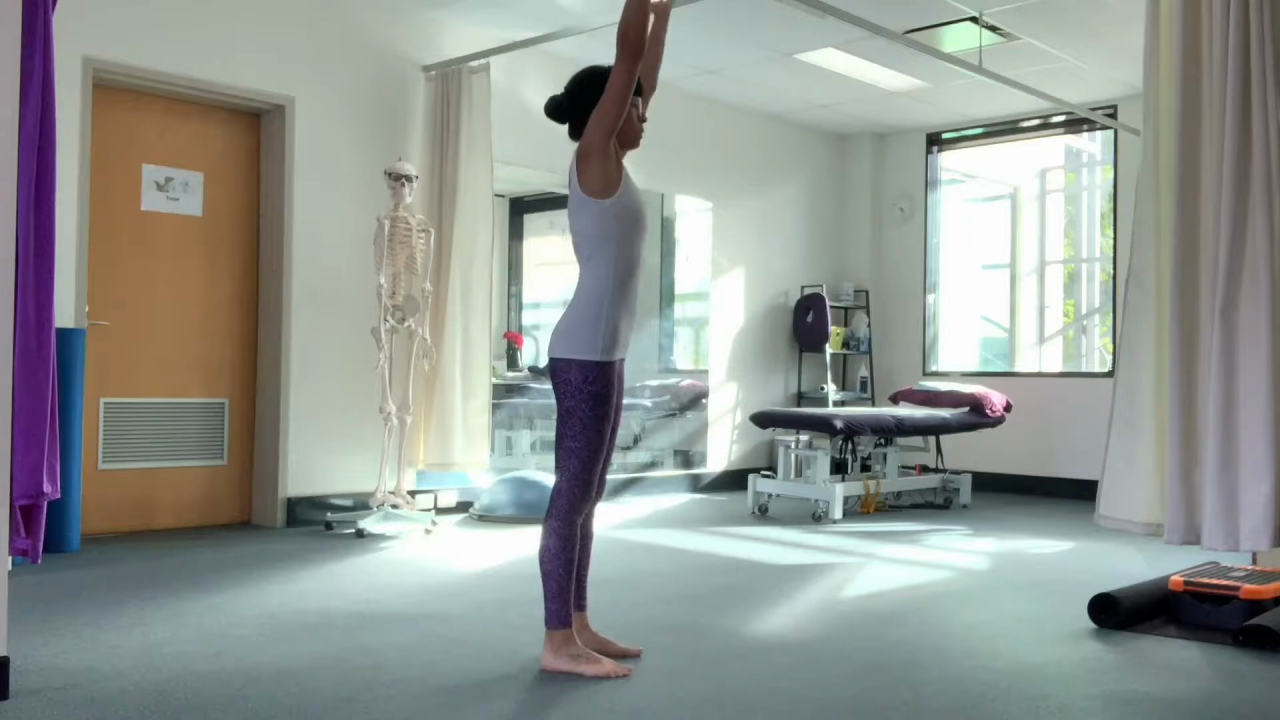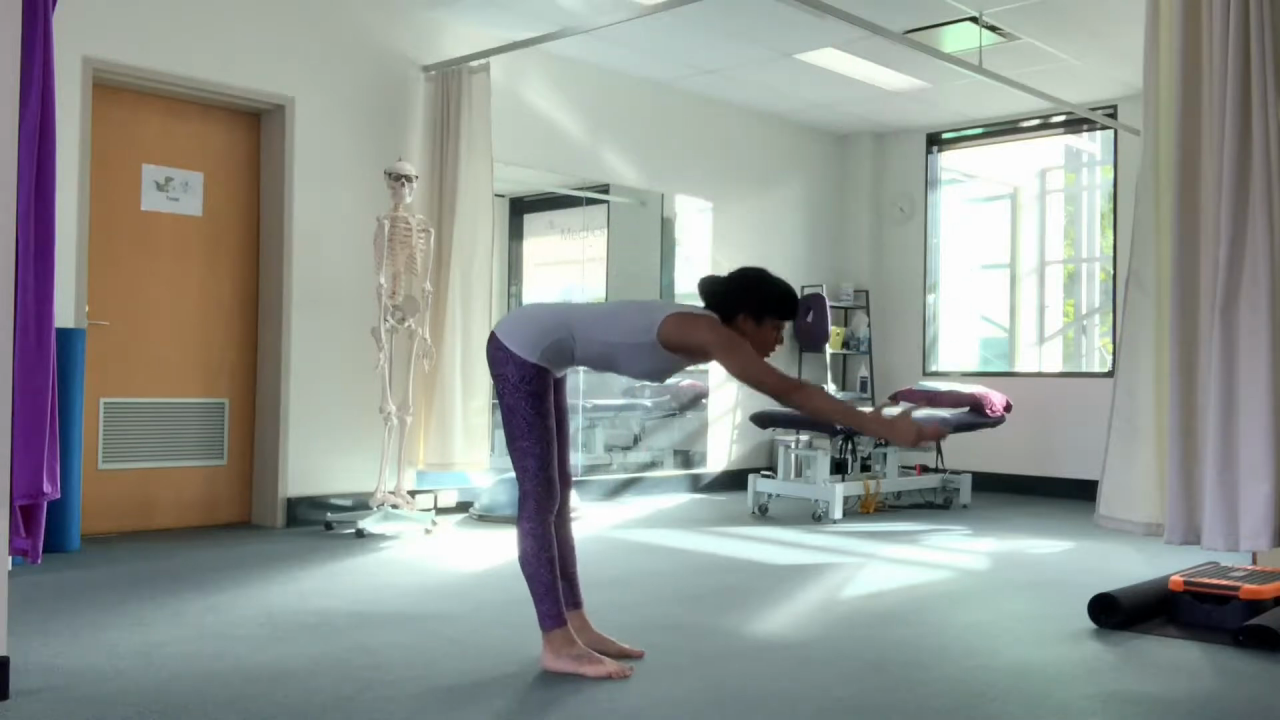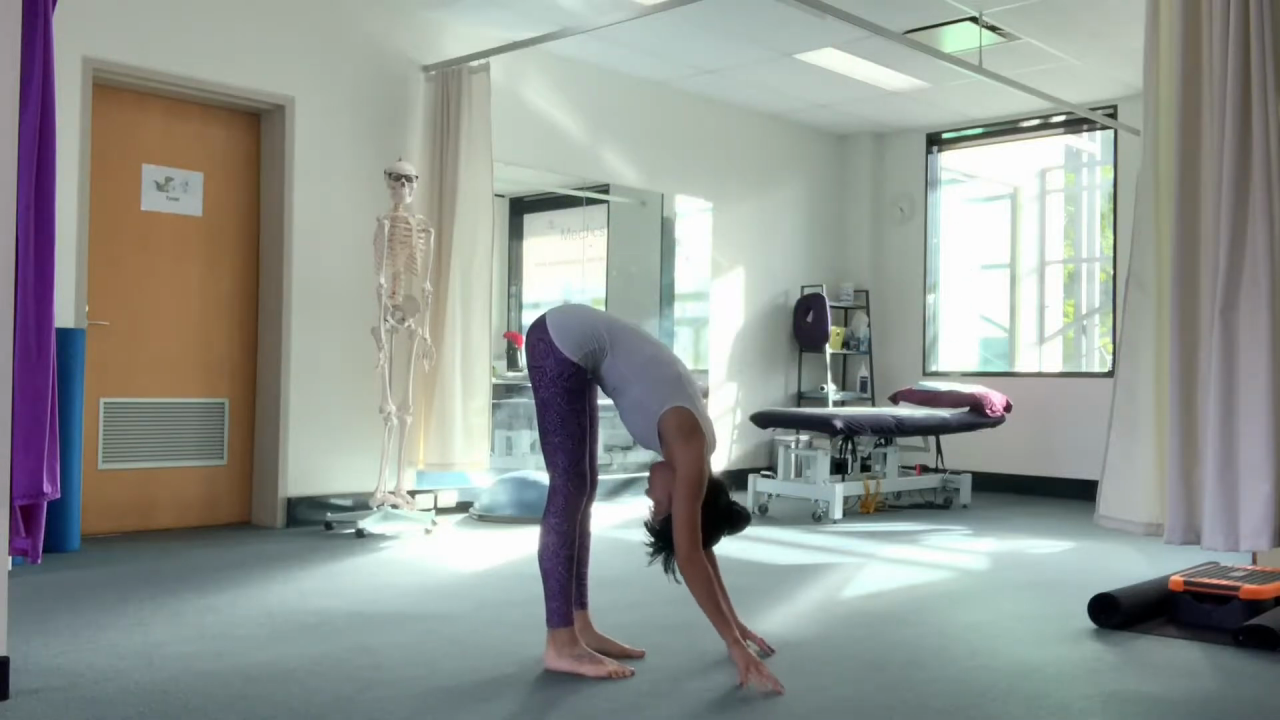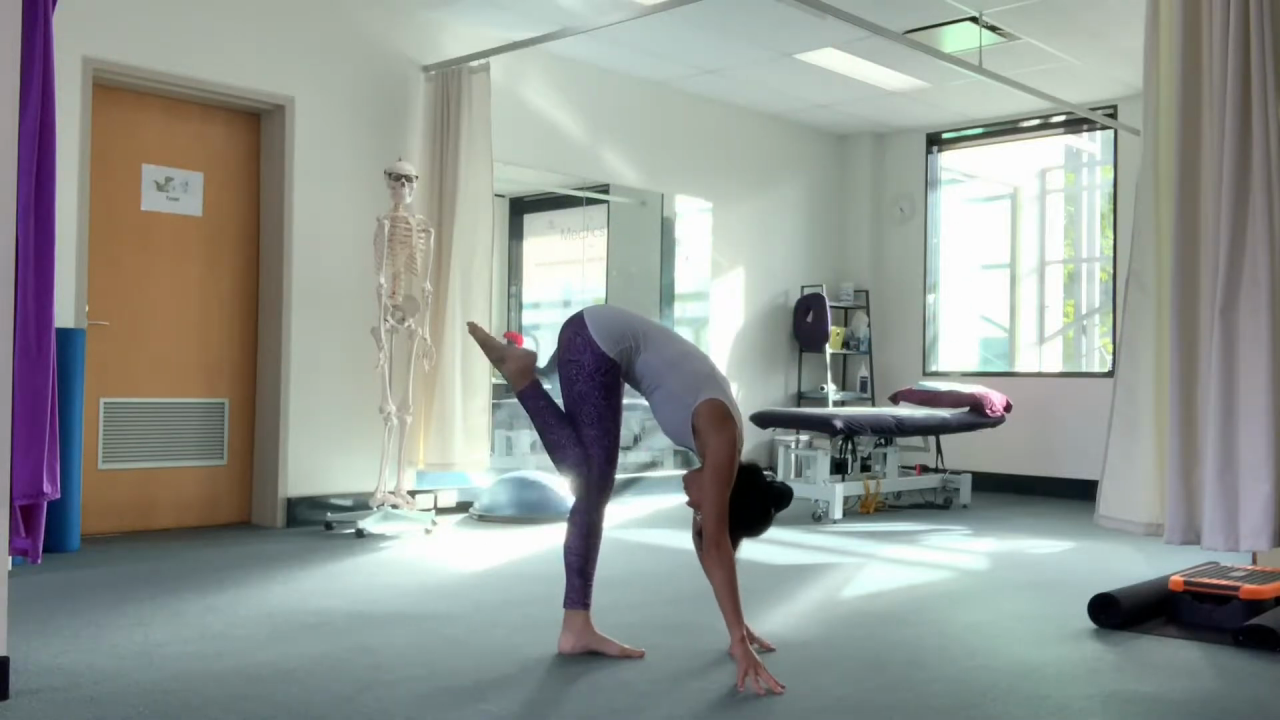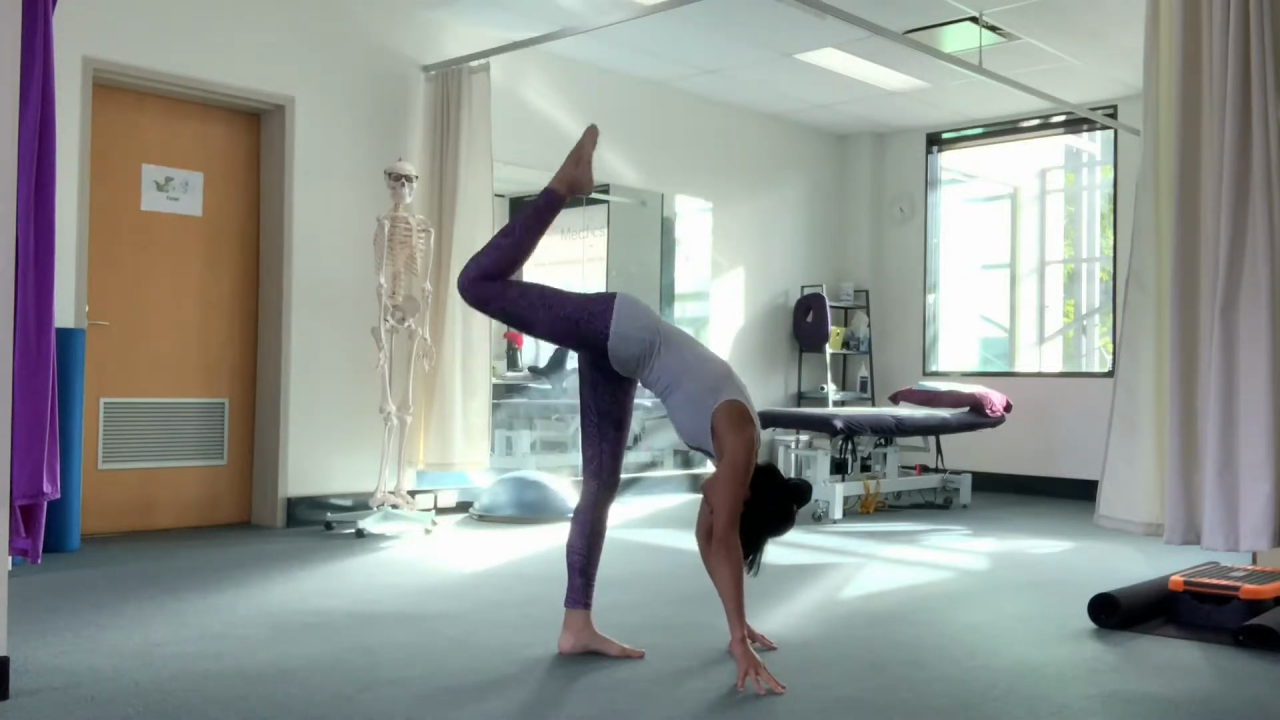
dt=1s
person 1, frame 1
left shoulder: (607, 163)
right shoulder: (592, 156)
left elbow: (644, 80)
right elbow: (626, 57)
left hip: (599, 352)
right hip: (584, 353)
left knee: (584, 497)
right knee: (573, 496)
left ankle: (576, 628)
right ankle: (557, 643)
person 1, frame 2
left shoulder: (707, 334)
right shoulder: (708, 332)
left elbow: (786, 389)
right elbow: (784, 389)
left wrist: (863, 420)
right wrist: (876, 424)
left hip: (542, 349)
right hip: (523, 348)
left knee: (555, 492)
right knee: (540, 496)
left ankle: (577, 626)
right ankle: (557, 645)
person 1, frame 3
left shoulder: (692, 442)
right shoulder: (690, 447)
left elbow: (699, 545)
right elbow: (689, 555)
left wrist: (734, 624)
right wrist: (736, 644)
left hip: (577, 343)
right hip: (565, 341)
left knee: (582, 491)
right knee: (569, 494)
left ankle: (579, 628)
right ankle: (561, 645)
person 1, frame 4
left shoulder: (718, 437)
right shoulder: (722, 436)
left elbow: (710, 540)
right elbow: (714, 544)
left wrist: (738, 628)
right wrist: (739, 640)
left hip: (606, 345)
right hip: (598, 337)
left knee: (593, 489)
right knee: (592, 482)
left ankle: (577, 629)
person 1, frame 5
left shoulder: (734, 442)
right shoulder: (737, 442)
left elbow: (715, 540)
right elbow: (723, 540)
left wrist: (736, 624)
right wrist: (737, 637)
left hip: (618, 353)
right hip: (617, 330)
left knee: (600, 490)
right knee: (478, 285)
left ankle: (577, 627)
